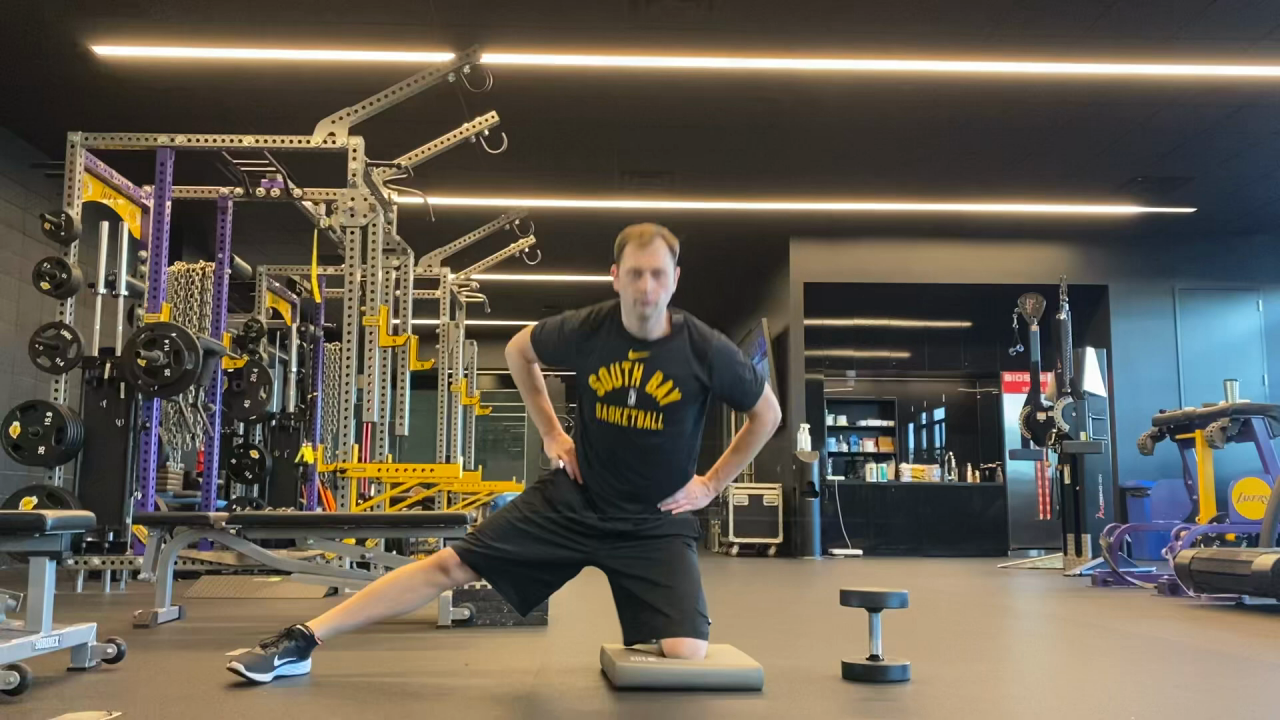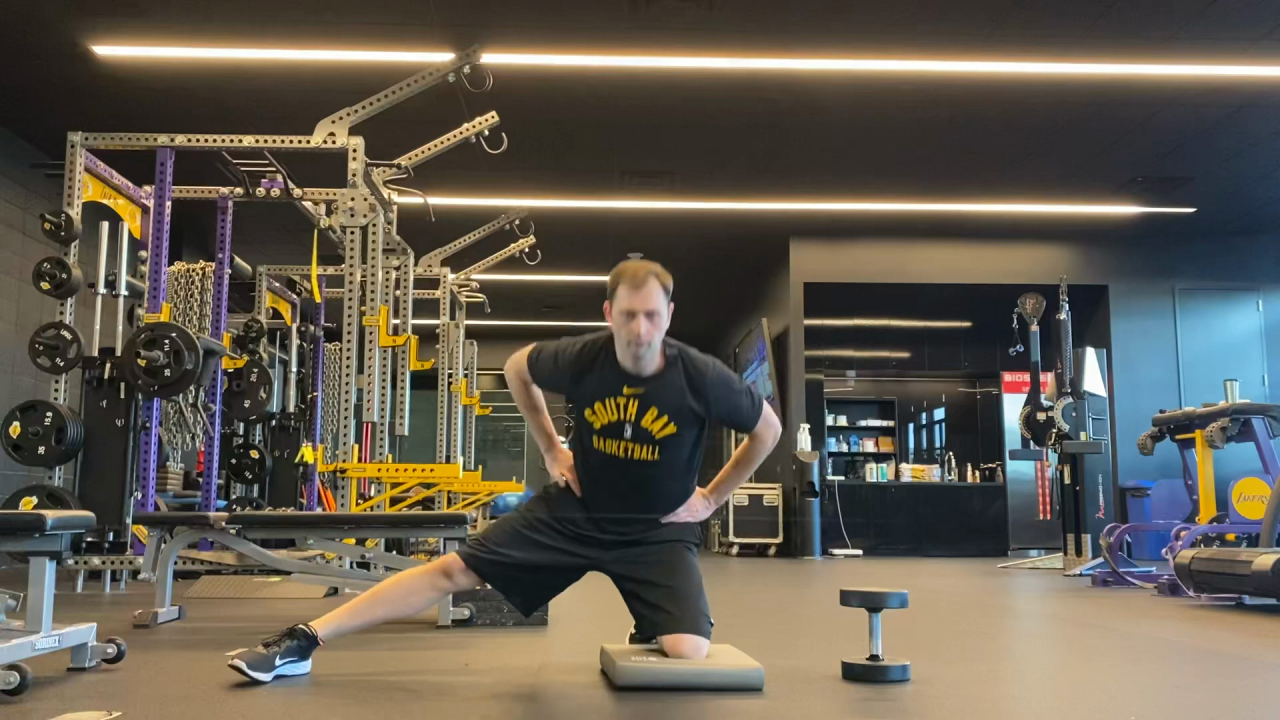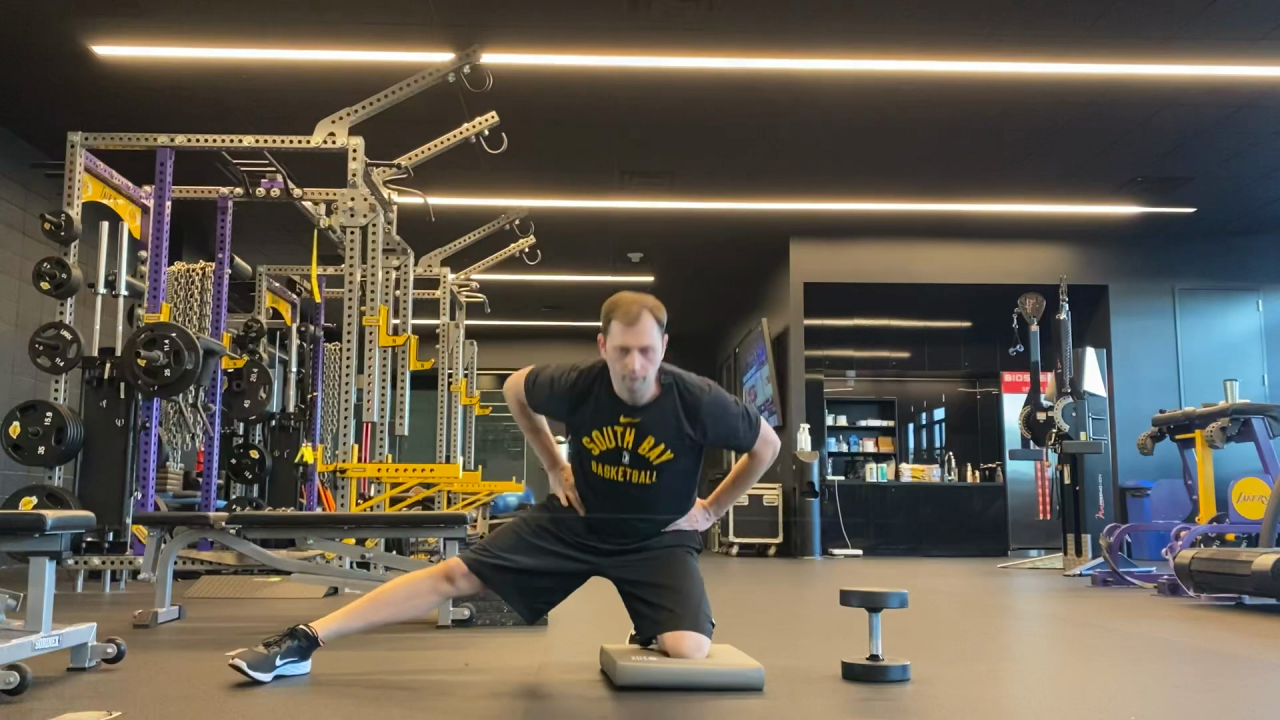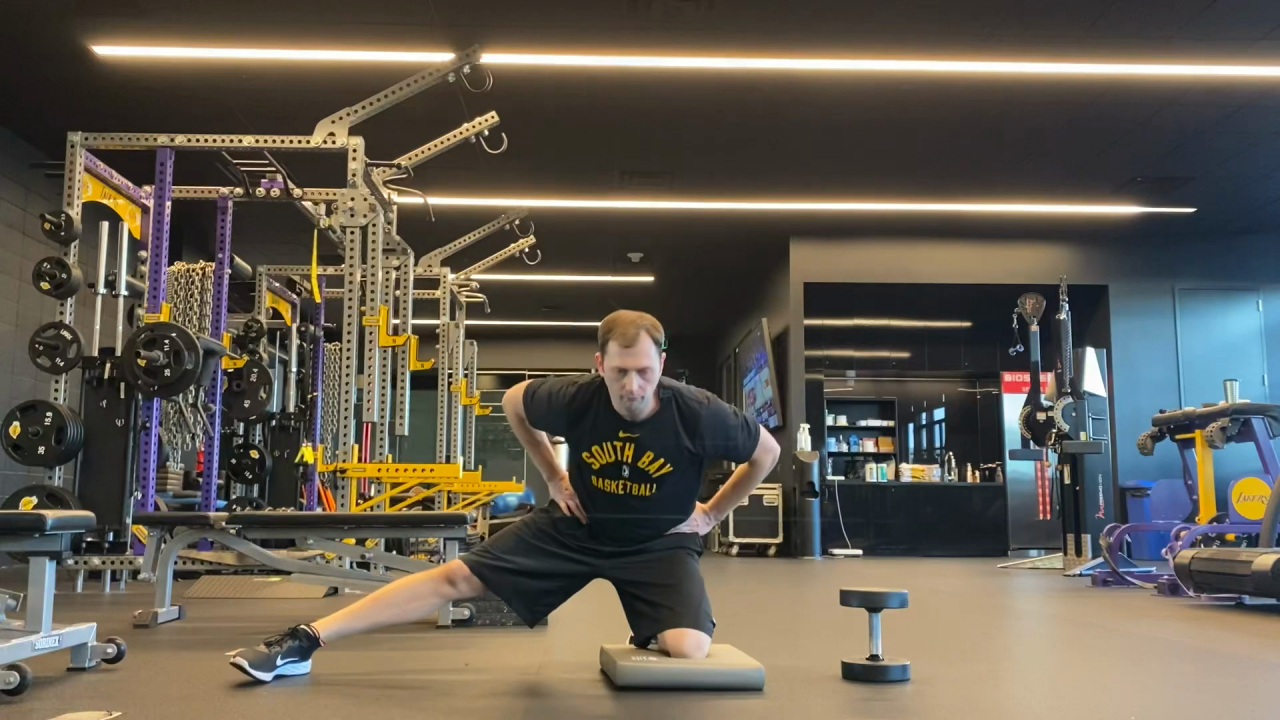
dt=0.1s
person 1, frame 1
left shoulder: (705, 350)
right shoulder: (585, 329)
left elbow: (767, 414)
right elbow: (519, 351)
left wrist: (711, 484)
right wrist: (551, 435)
left hip: (657, 521)
right hip: (572, 499)
left knee: (687, 653)
right knee: (448, 566)
left ankle: (648, 627)
right ankle: (301, 640)
person 1, frame 2
left shoulder: (702, 378)
right shoulder: (581, 358)
left elbow: (767, 431)
right elbow: (517, 369)
left wrist: (711, 498)
right wrist: (552, 452)
left hip: (658, 531)
right hip: (576, 511)
left knee: (688, 655)
right knee: (452, 571)
left ankle: (652, 630)
right ankle: (304, 640)
person 1, frame 3
left shoulder: (698, 402)
right shoulder: (573, 386)
left elbow: (767, 446)
right elbow: (514, 388)
left wrist: (712, 508)
right wrist: (555, 468)
left hip: (660, 539)
right hip: (575, 521)
left knee: (689, 652)
right knee: (452, 575)
left ankle: (652, 631)
right ankle: (302, 641)
person 1, frame 4
left shoulder: (697, 414)
right shoulder: (572, 400)
left elbow: (767, 453)
right elbow: (514, 402)
left wrist: (711, 513)
right wrist: (554, 478)
left hip: (661, 541)
right hip: (577, 526)
left knee: (688, 652)
right knee: (453, 578)
left ankle: (651, 633)
right ankle: (304, 640)
